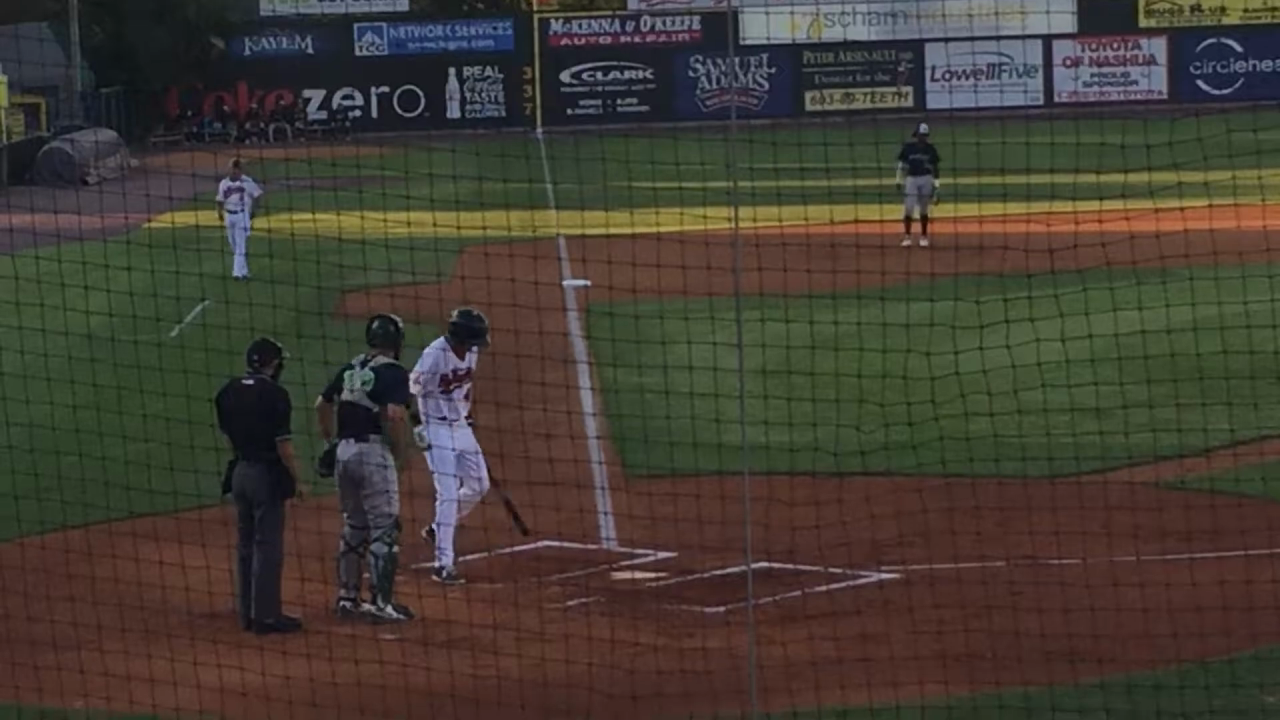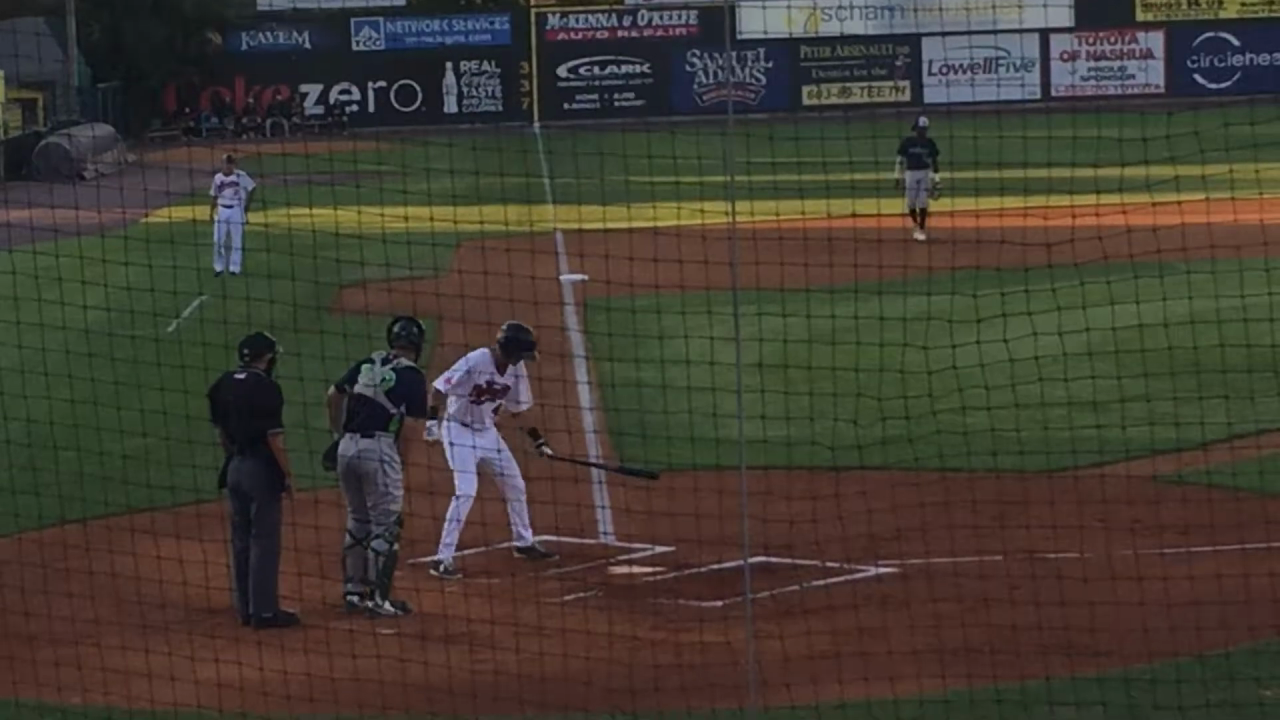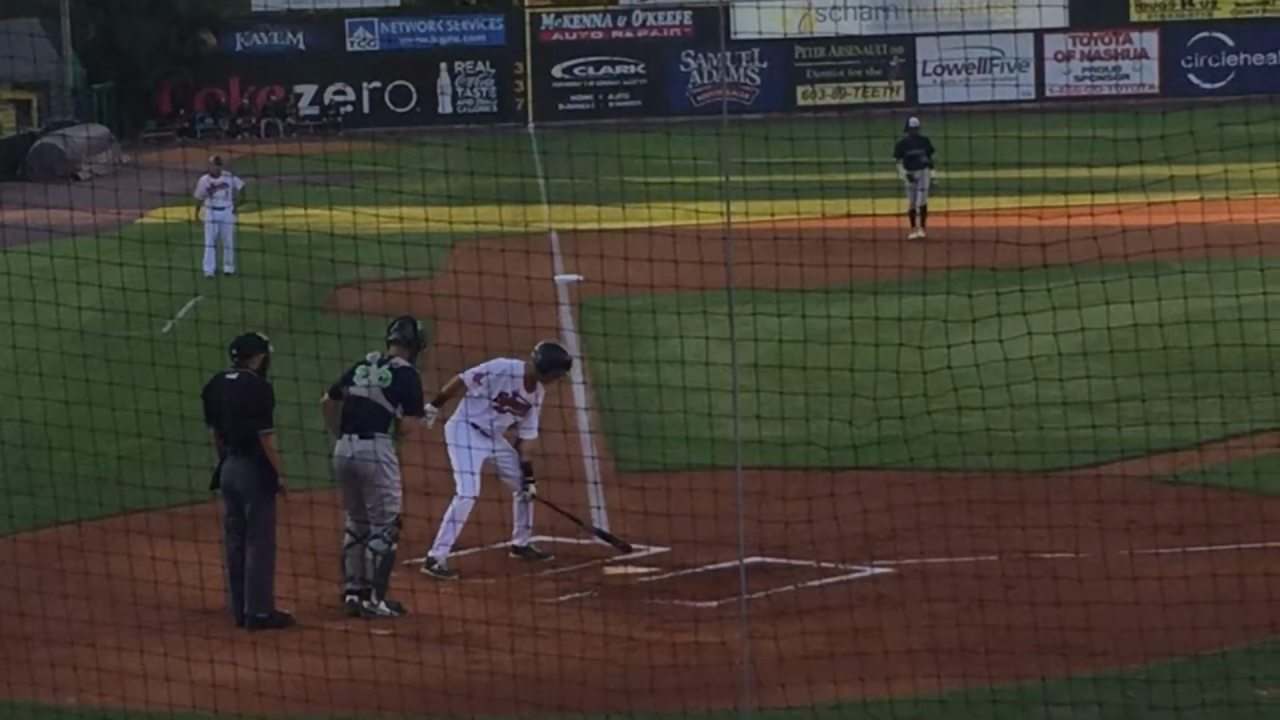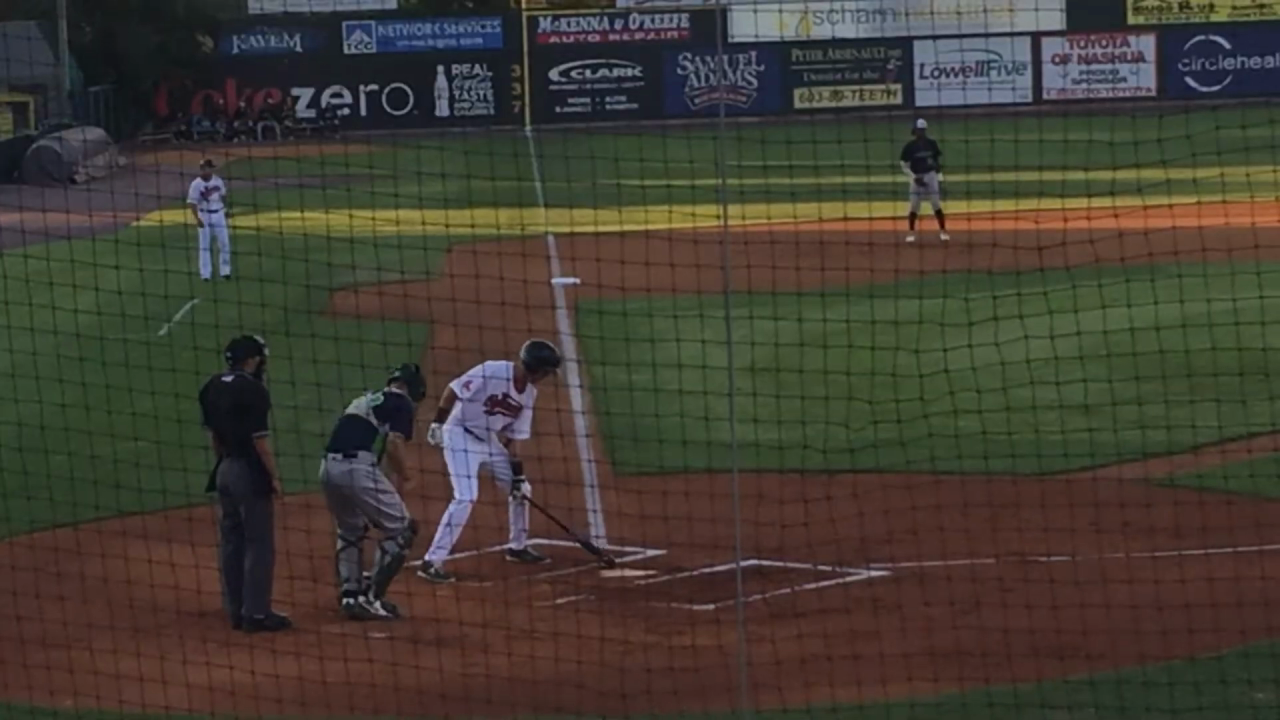
dt=0.4s
person 1, frame 1
left shoulder: (228, 391)
right shoulder: (274, 394)
left elbow: (228, 435)
right elbow: (283, 445)
right wrist: (296, 479)
left hip: (240, 472)
right hip: (267, 474)
left knee: (246, 545)
right knee: (268, 546)
left ankle: (248, 613)
right ankle: (266, 616)
person 1, frame 2
left shoulder: (222, 385)
right shoulder: (266, 388)
left elbow: (222, 433)
right elbow: (275, 438)
right wrist: (288, 474)
left hip: (235, 467)
right hip: (261, 469)
left knee: (241, 539)
right knee: (265, 540)
left ankle: (246, 608)
right ankle: (264, 610)
person 1, frame 3
left shoulder: (216, 386)
right shoulder: (257, 387)
left elbow: (215, 433)
right elbow: (266, 437)
right wrist: (280, 473)
left hip: (228, 468)
right hip: (254, 469)
left knee: (234, 540)
right knee: (260, 541)
left ankle: (240, 608)
right ankle: (259, 611)
person 1, frame 4
left shoulder: (212, 387)
right shoulder: (252, 390)
left elbow: (213, 434)
right elbow: (260, 439)
right wrist: (274, 476)
left hip: (224, 470)
right hip: (249, 472)
left knee: (231, 542)
right knee: (259, 544)
left ankle: (236, 611)
right ankle: (256, 613)
person 2, frame 1
left shoulder: (350, 368)
right shoulder: (394, 372)
left elbow: (322, 405)
right elbow: (395, 414)
left wrist: (331, 442)
right wrist: (401, 451)
left hip: (344, 452)
right hip: (373, 452)
left knee: (353, 527)
right knee: (383, 529)
left ankle: (347, 598)
right ankle: (381, 603)
person 2, frame 2
left shoulder: (366, 364)
right shoulder: (412, 376)
left elbow: (333, 395)
right elbow: (408, 426)
left wrist: (337, 433)
right wrist: (398, 456)
left hip: (347, 447)
right hip: (378, 449)
left knee: (357, 522)
right knee: (385, 525)
left ankle: (354, 592)
right ankle: (378, 599)
person 2, frame 3
left shoulder: (361, 366)
right shoulder: (406, 374)
left elbow: (328, 401)
right elbow: (410, 423)
left hip: (344, 449)
right hip: (375, 451)
left knee: (356, 524)
right knee: (384, 526)
left ankle: (352, 593)
right ankle: (374, 600)
person 2, frame 4
left shoulder: (365, 399)
right shoulder: (401, 403)
right elbow: (394, 445)
right wrist: (402, 475)
left hip: (328, 468)
right hip: (356, 468)
left knee: (350, 533)
right knee: (402, 529)
left ankle: (350, 596)
right ankle: (370, 596)
person 3, frame 1
left shoulder: (471, 351)
right shoulder: (435, 354)
right elbow: (411, 392)
left wrist: (469, 418)
right wrist: (420, 426)
left hip: (460, 427)
right hip: (436, 429)
left knee: (480, 483)
right knee: (447, 494)
left ankle: (438, 531)
right ankle: (443, 564)
person 3, frame 2
left shoulder: (516, 370)
right shoulder: (475, 362)
left elbow: (520, 409)
right elbow: (439, 388)
left wrist: (539, 442)
right wrist: (432, 420)
left hip: (488, 433)
right hip: (460, 432)
left knee: (515, 486)
right knee: (466, 492)
left ankle: (524, 543)
right ankle: (442, 559)
person 3, frame 3
left shoulder: (537, 393)
right shoulder: (503, 369)
left elbow: (525, 438)
right elbow: (463, 380)
left wrist: (528, 476)
right wrist: (435, 404)
left hip: (494, 438)
right hip: (466, 432)
left knee: (526, 487)
right knee: (468, 493)
left ankle: (521, 543)
right ankle: (436, 557)
person 3, frame 4
left shoulder: (529, 392)
right shoulder: (491, 371)
left elbow: (516, 436)
right elbow: (453, 390)
left wrist: (519, 476)
right wrist: (438, 422)
left hip: (489, 441)
right hip: (461, 436)
left knee: (521, 489)
right knee: (465, 498)
left ankle: (517, 547)
right ankle: (432, 562)
